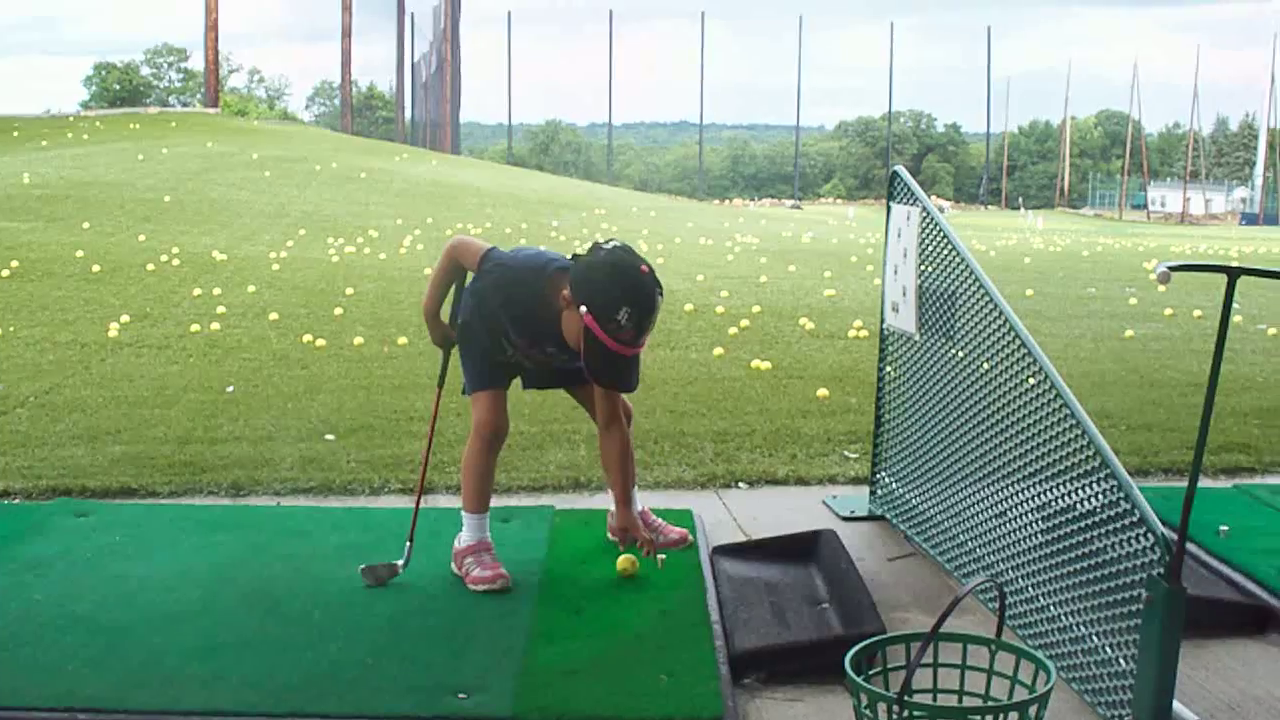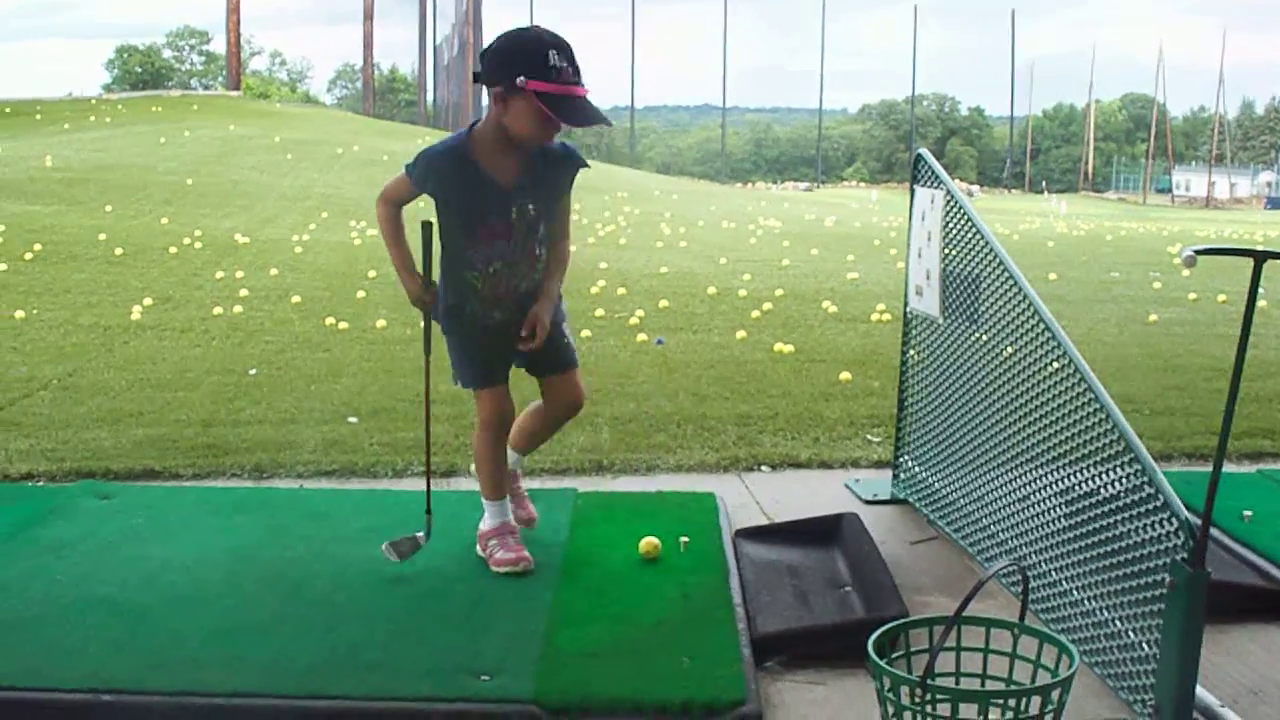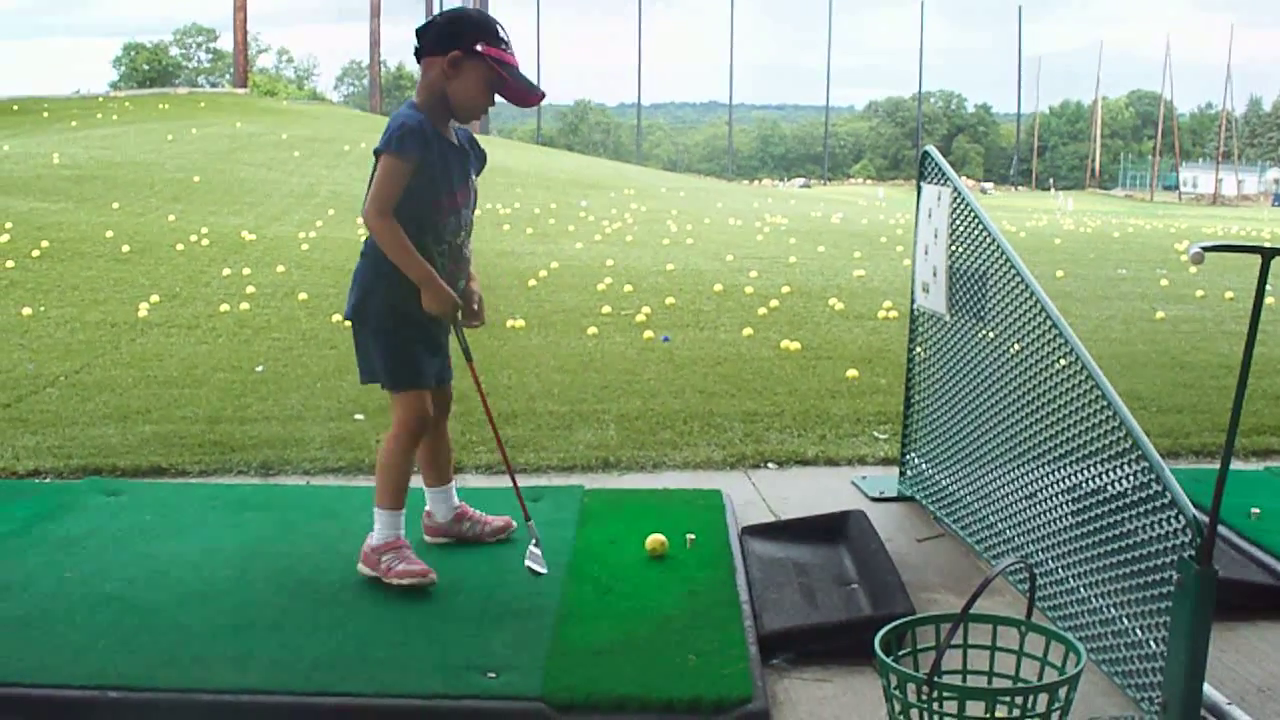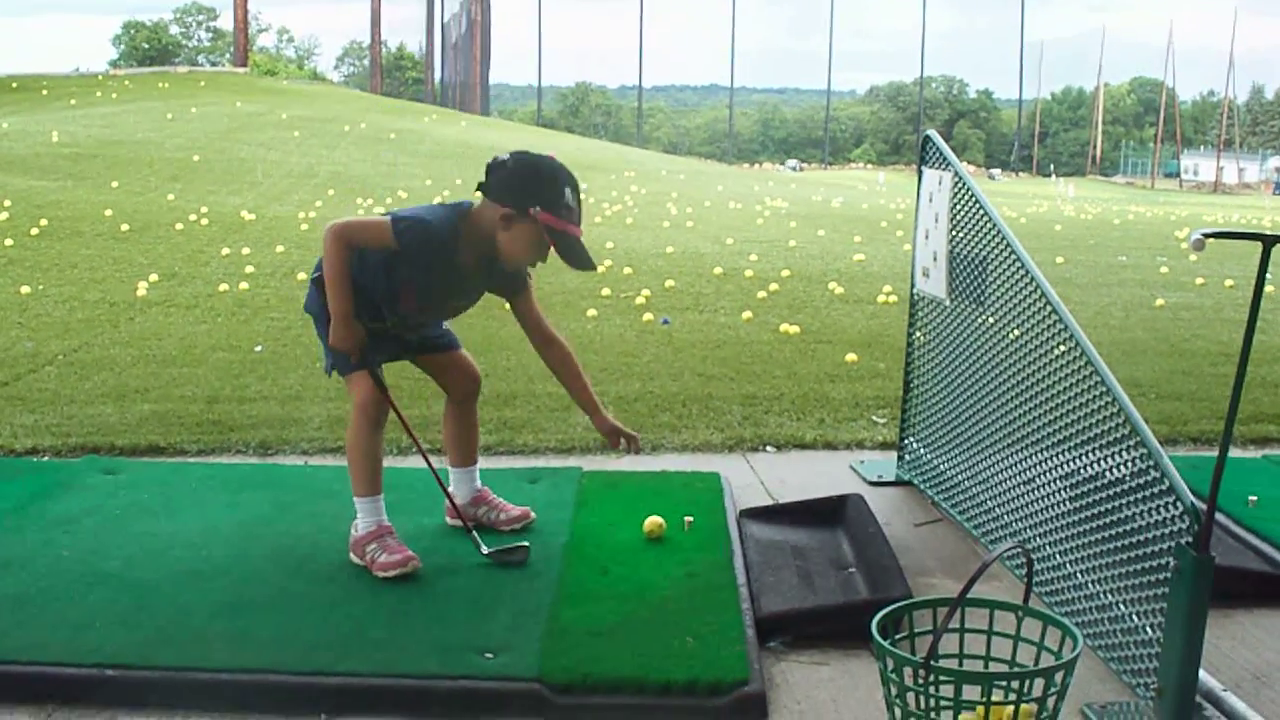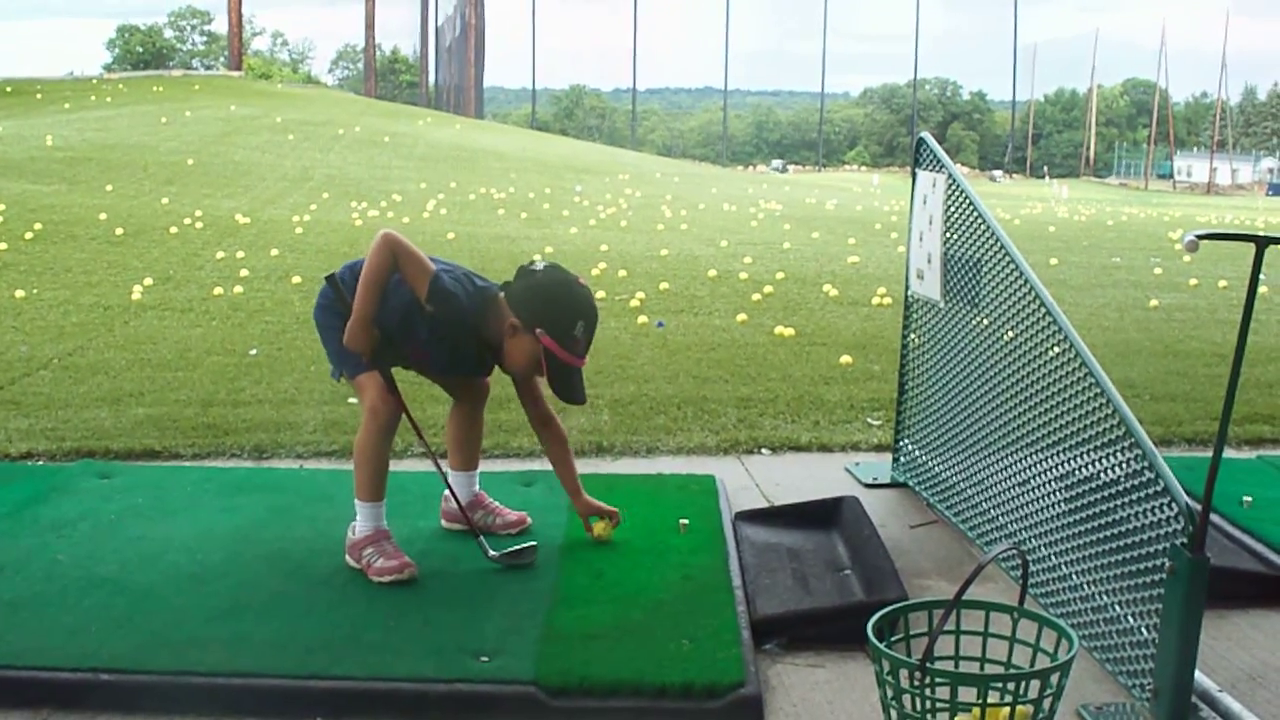
dt=0.7s
person 1, frame 1
left shoulder: (603, 322)
right shoulder: (514, 276)
left elbow: (610, 424)
right elbow: (458, 246)
left wrist: (624, 507)
right wrist: (431, 315)
left hip: (553, 346)
right hip: (488, 333)
left knee: (619, 413)
right knee: (490, 424)
left ankle: (634, 512)
right ankle: (471, 542)
person 1, frame 2
left shoulder: (555, 164)
right shoulder: (446, 162)
left elbow: (558, 242)
right elbow: (387, 201)
left wrist: (546, 301)
right wrist: (408, 276)
left hip: (532, 301)
right hip: (470, 309)
left knee: (567, 397)
right knee: (497, 408)
left ankle: (504, 463)
right ankle: (495, 524)
person 1, frame 3
left shoulder: (459, 143)
right shoulder: (410, 130)
right elbow: (377, 214)
left wrist: (467, 282)
right wrist: (432, 285)
left hip: (424, 301)
right hip: (392, 298)
left knee: (438, 404)
right knee: (415, 410)
left ankle: (443, 510)
right ankle: (383, 540)
person 1, frame 4
left shoulder: (501, 263)
right shoulder: (431, 233)
left elbow: (546, 339)
right elbow: (336, 234)
left wrist: (599, 416)
right wrist: (343, 321)
left hip: (402, 310)
right hip: (343, 295)
left knee: (464, 378)
right knee: (369, 395)
left ankle: (465, 495)
right ankle: (369, 530)
person 1, frame 5
left shoulder: (507, 341)
right shoulder: (456, 304)
left elbow: (545, 423)
right elbow: (387, 242)
left wrist: (578, 498)
right wrist: (361, 321)
left hip: (399, 317)
right hip: (347, 308)
left knee: (472, 389)
right knee: (382, 403)
left ankle: (463, 498)
right ankle: (366, 533)
